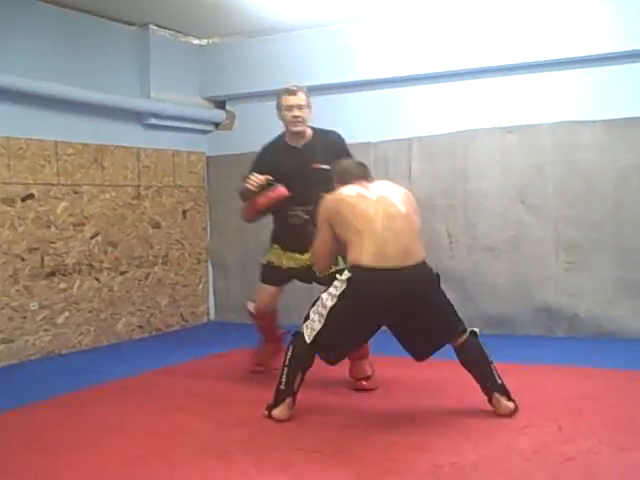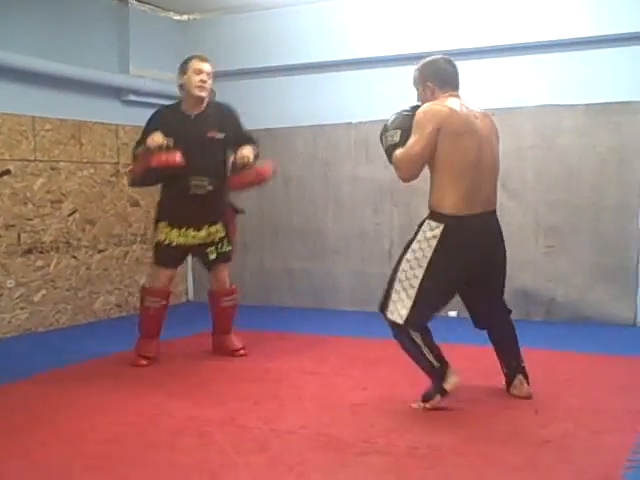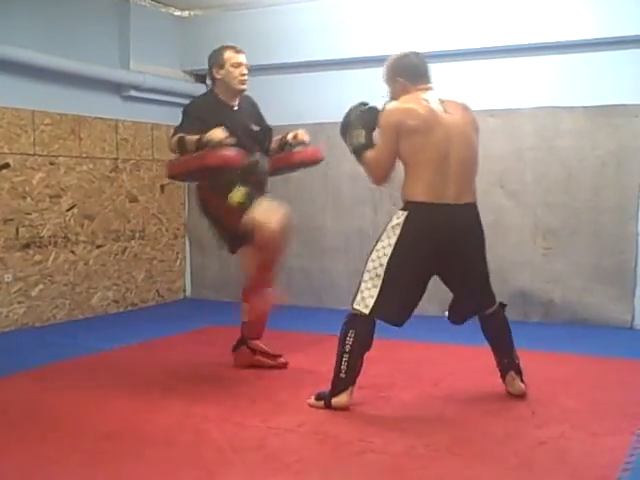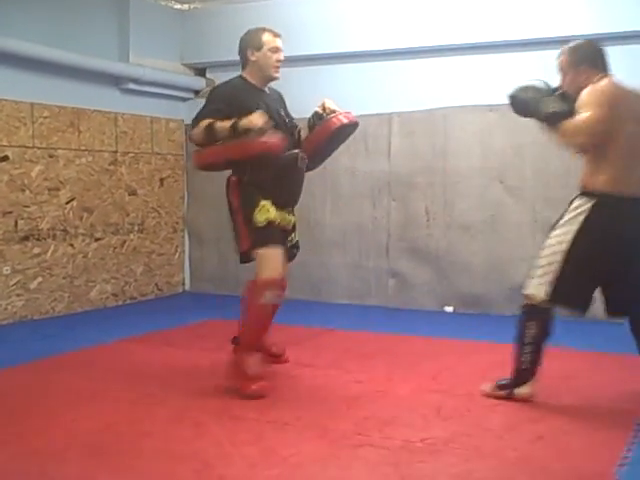
dt=0.7s
person 1, frame 1
left shoulder: (334, 202)
right shoulder: (401, 192)
left elbow: (321, 264)
left hip: (367, 282)
right hip: (417, 279)
left knee: (310, 334)
right knee: (458, 334)
left ankle: (283, 403)
right ankle: (499, 396)
person 1, frame 2
left shoulder: (432, 113)
right shoulder: (486, 121)
left elbow: (406, 169)
left wrist: (392, 141)
left hip: (447, 229)
right hip: (487, 227)
left knee: (400, 314)
right knee: (493, 309)
left ankle: (442, 378)
right ankle: (518, 378)
person 1, frame 3
left shoulder: (396, 114)
right shoulder: (463, 111)
left elbow: (378, 174)
left wrist: (358, 139)
left hip: (422, 220)
right hip: (466, 219)
left knee: (369, 307)
right knee: (484, 302)
left ankle: (339, 390)
right ankle: (513, 376)
person 1, frame 4
left shoulder: (598, 93)
left elbow: (584, 138)
left wrist: (552, 111)
right wrist: (560, 109)
left hip: (598, 209)
left knee: (538, 295)
left ankle: (521, 380)
person 2, frame 1
left shoulder: (331, 141)
right shoulder: (270, 154)
right elbow: (253, 210)
right wrist: (251, 190)
right hip: (285, 240)
right knee: (262, 304)
left ankle: (360, 365)
right ankle: (272, 343)
person 2, frame 2
left shoulder: (222, 113)
right shoulder: (164, 117)
left elbow: (248, 143)
right elbow: (139, 163)
left wrist: (246, 153)
right wrist: (148, 147)
left hip: (214, 211)
right hip: (174, 212)
left knee: (221, 281)
right knee: (160, 280)
left ankle: (224, 335)
right ankle: (148, 343)
person 2, frame 3
left shoulder: (248, 105)
right shoulder: (202, 106)
left elbow: (264, 142)
right elbow: (176, 143)
left wrist: (288, 138)
right wrist: (205, 138)
left hip: (244, 191)
right hip: (220, 191)
left knee: (255, 271)
right knee: (273, 223)
left ankle: (250, 345)
right ankle: (260, 290)
person 2, frame 4
left shoulder: (275, 96)
right shoulder: (229, 92)
left elbow: (295, 141)
right elbow: (198, 133)
left wrist: (319, 118)
right wrist: (238, 125)
left hip: (281, 196)
right hip: (255, 193)
left knee: (277, 280)
right knee: (269, 273)
left ankle: (252, 343)
right ankle: (245, 359)
